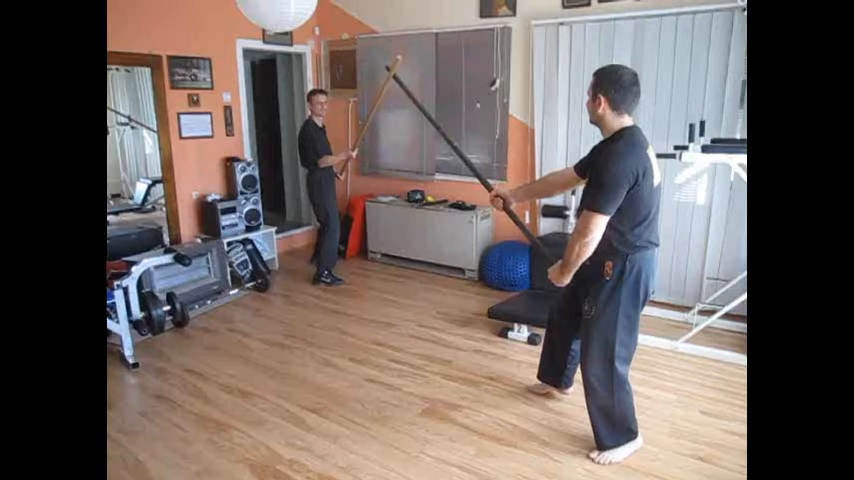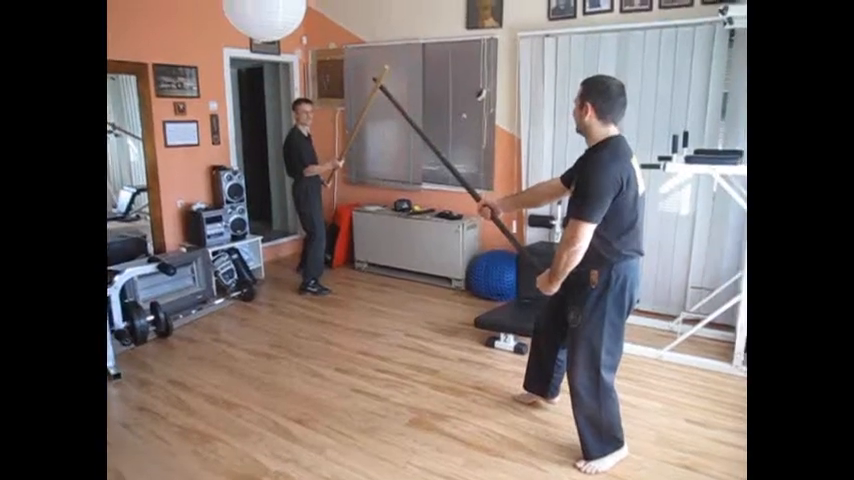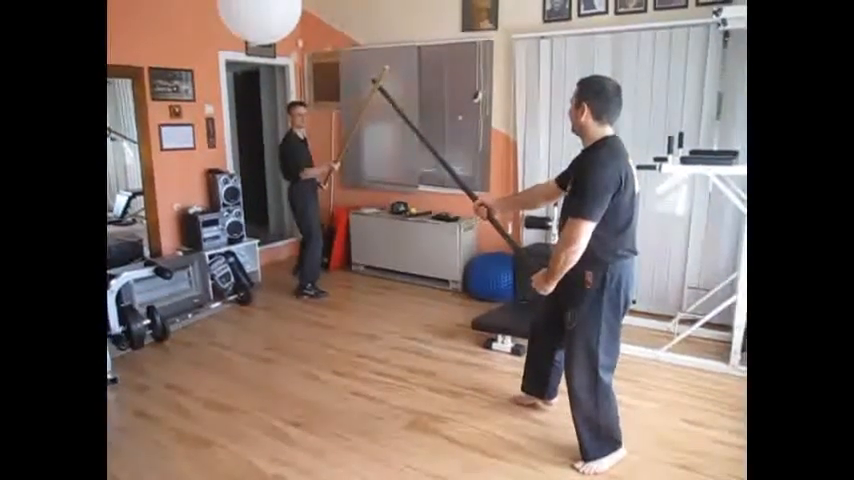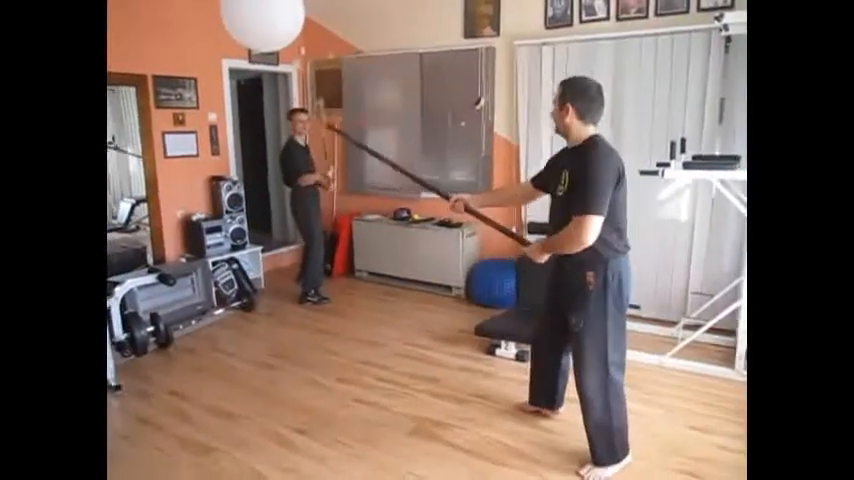
dt=1s
person 1, frame 1
left shoulder: (619, 156)
right shoulder: (621, 144)
left elbow: (589, 230)
right elbow: (566, 178)
left wrist: (564, 270)
right wrist: (516, 195)
left hip: (623, 267)
right hip: (608, 259)
left knee: (602, 355)
right knee: (564, 316)
left ankle: (621, 437)
right ankle: (557, 379)
person 1, frame 2
left shoulder: (604, 164)
right shoulder: (606, 153)
left elbow: (576, 239)
right elbow: (553, 188)
left wrist: (552, 278)
right wrist: (503, 204)
left hip: (608, 276)
right hip: (593, 268)
left knee: (589, 363)
right knee: (549, 326)
left ankle: (607, 446)
right ankle: (543, 389)
person 1, frame 3
left shoulder: (602, 164)
right shoulder: (597, 155)
left elbow: (574, 239)
right elbow: (549, 191)
left wrist: (549, 278)
right wrist: (499, 204)
left hip: (602, 276)
right hip: (586, 270)
left knee: (587, 364)
right knee: (546, 329)
left ankle: (604, 447)
right ankle: (540, 391)
person 1, frame 4
left shoulder: (599, 160)
right shoulder: (568, 157)
left elbow: (584, 234)
right elbow: (525, 190)
left wrist: (543, 248)
right wrist: (473, 200)
left hip: (599, 275)
right hip: (572, 270)
left knee: (596, 365)
right knee: (549, 338)
right ankle: (546, 400)
person 2, frame 1
left shoulder: (319, 127)
right shoulder: (309, 130)
right elbow: (320, 161)
left wrist: (333, 169)
right wrist: (344, 156)
left hip: (325, 179)
right hip: (318, 181)
left knee: (326, 222)
right knee: (332, 225)
left ankle: (318, 255)
right ankle: (323, 272)
person 2, frame 2
left shoulder: (305, 136)
right shoulder: (294, 139)
right elbow: (306, 170)
left wrist: (320, 176)
right wrist: (330, 165)
left hip: (311, 188)
right hip: (304, 190)
left knee: (313, 231)
right knee: (318, 234)
left ankle: (305, 265)
right ankle: (309, 282)
person 2, frame 3
left shoulder: (301, 139)
right shoulder: (290, 142)
right elbow: (302, 173)
left wrist: (317, 178)
right wrist: (326, 168)
left hip: (307, 191)
right hip: (300, 193)
left knee: (309, 235)
right knee: (314, 238)
left ankle: (301, 269)
right ankle: (306, 285)
person 2, frame 4
left shoulder: (303, 146)
right shoulder: (291, 149)
right elbow: (301, 179)
left wrist: (323, 182)
right wrist: (321, 176)
left hip: (310, 198)
right hip: (302, 200)
left knee: (312, 242)
right knee: (316, 244)
left ankle: (305, 276)
right ankle: (309, 291)
